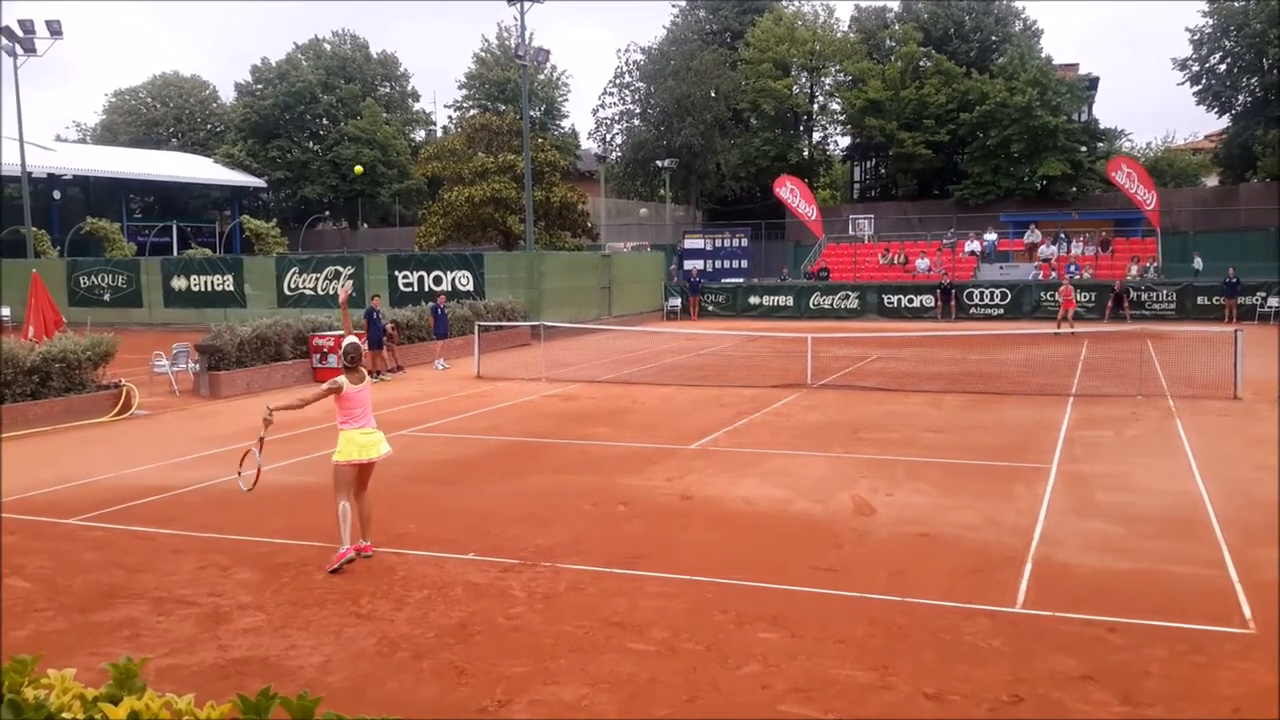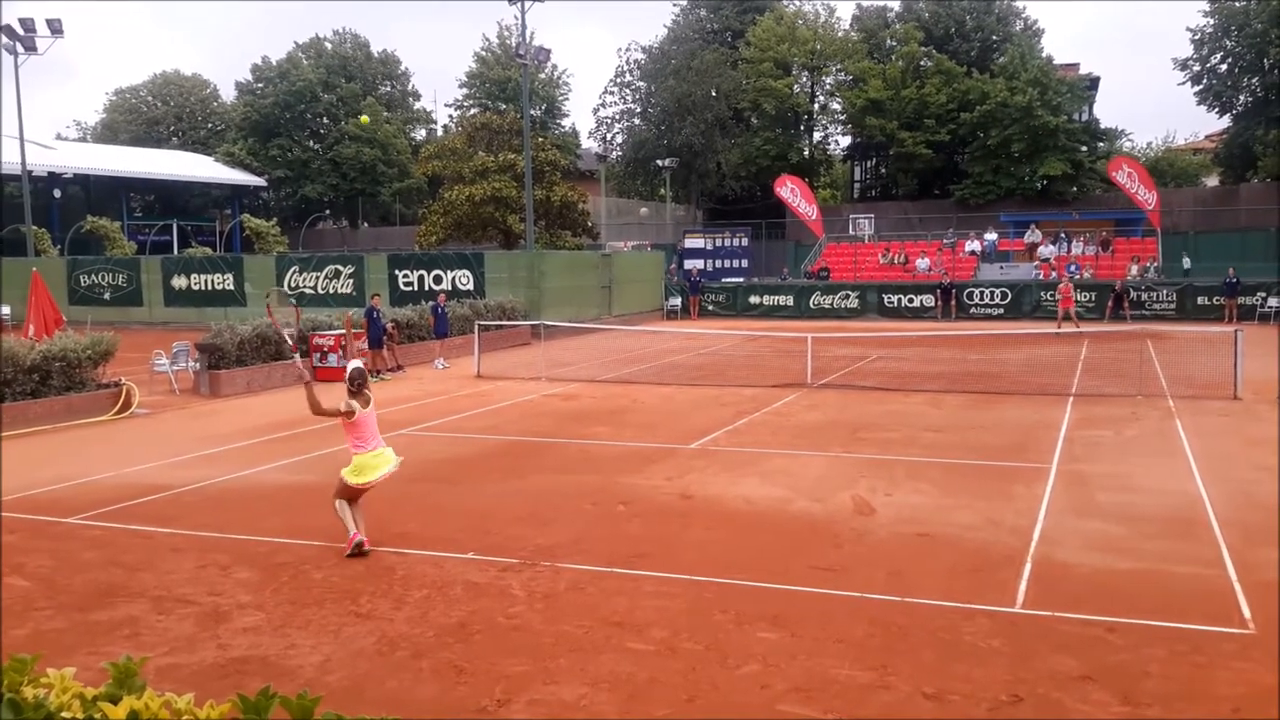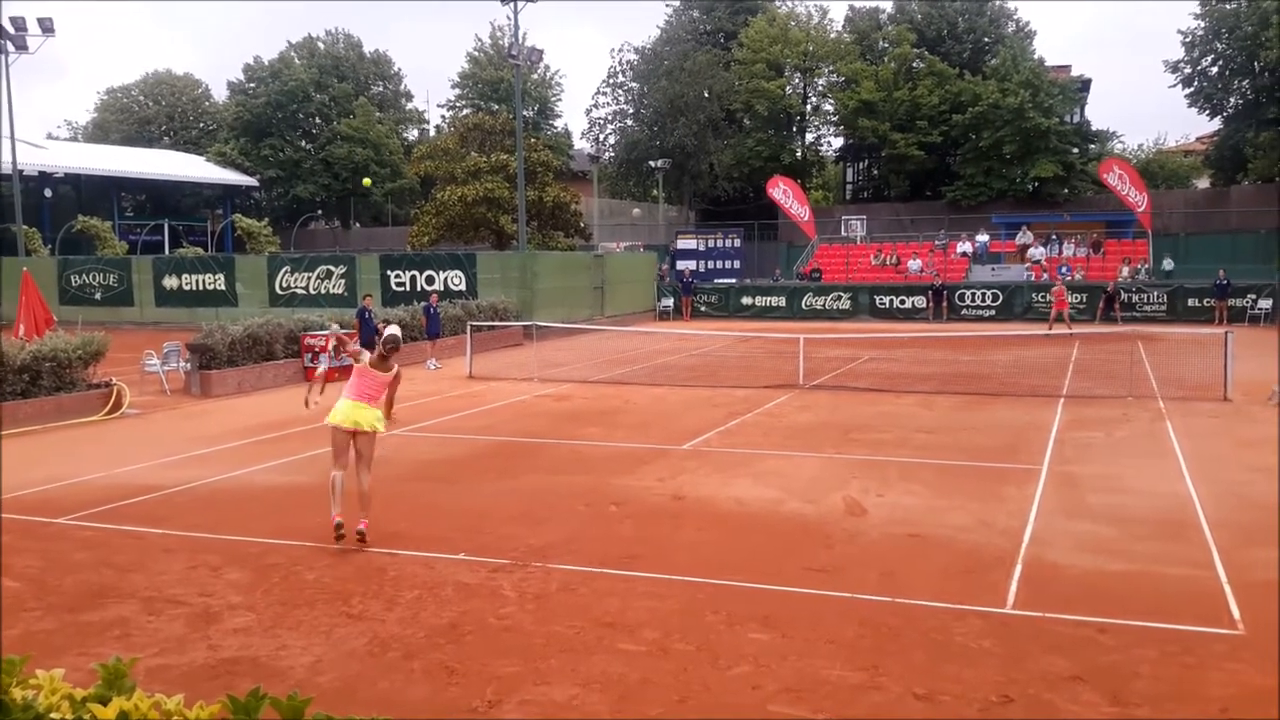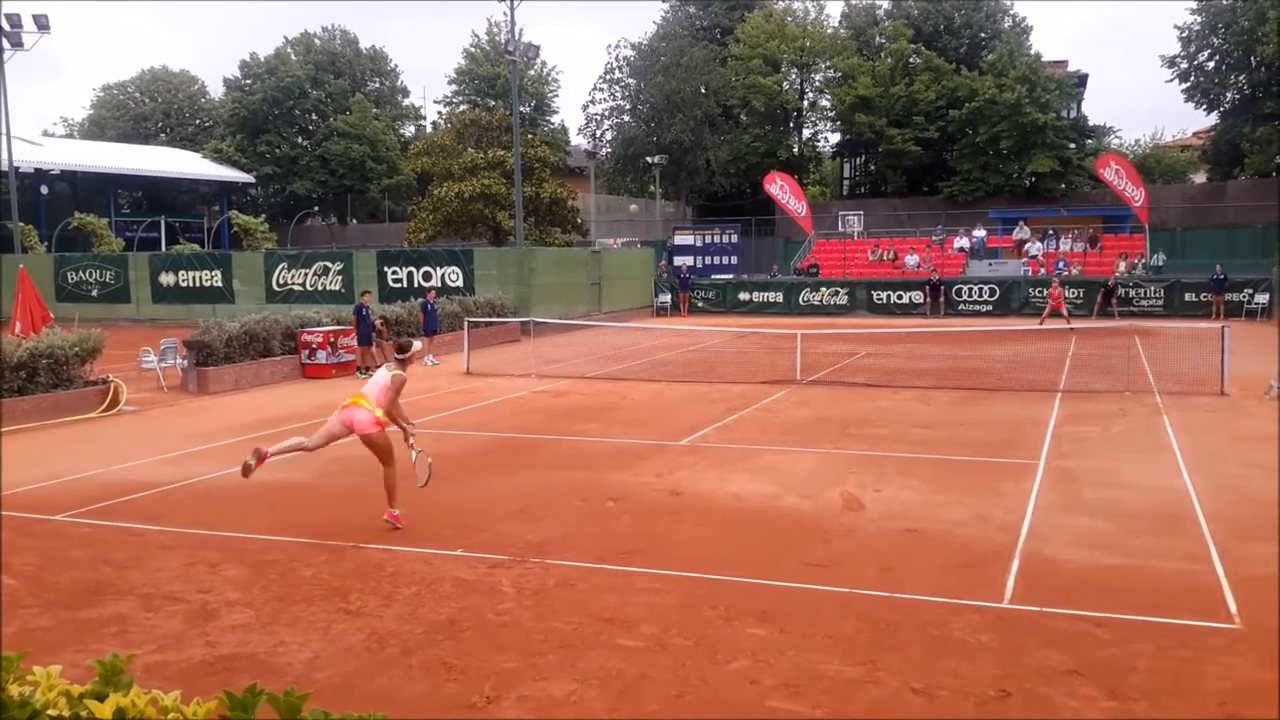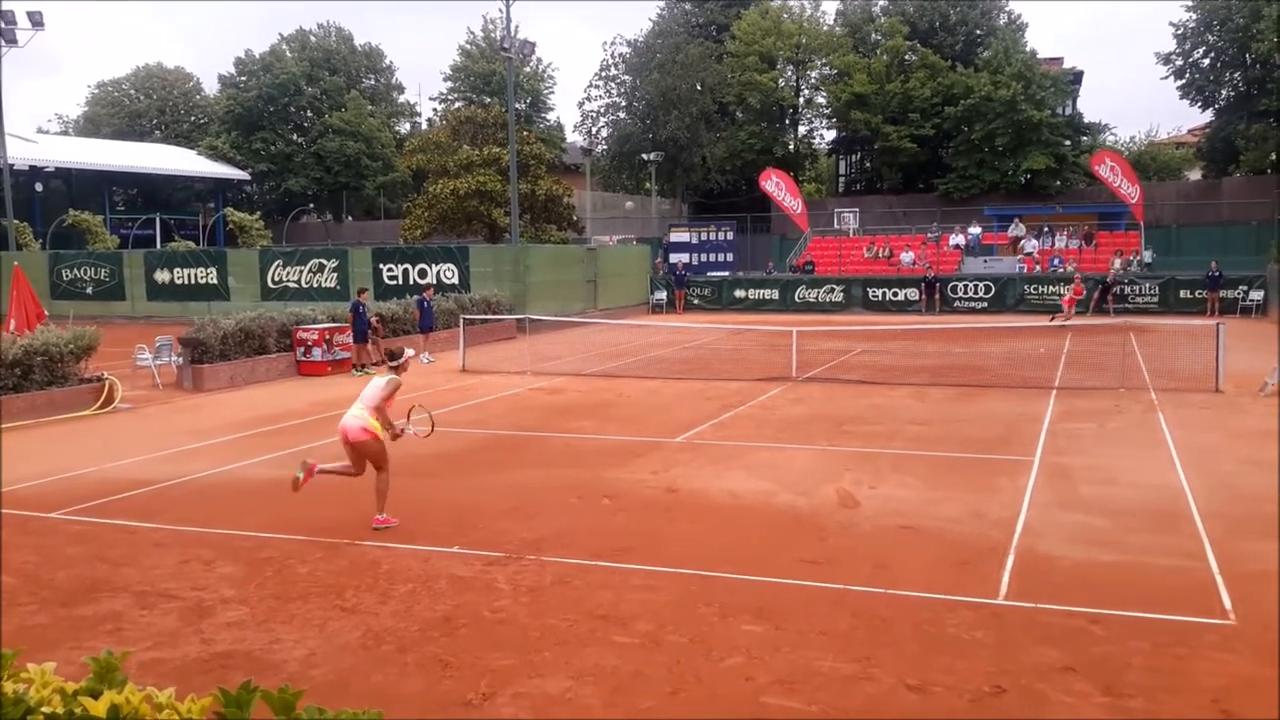
dt=0.3s
person 1, frame 1
left shoulder: (338, 384)
right shoulder: (364, 374)
left elbow: (304, 402)
right elbow: (351, 336)
left wrist: (274, 409)
right wrist: (343, 305)
left hip: (351, 441)
right hip: (371, 439)
left knee: (343, 497)
right knee: (361, 493)
left ankle: (346, 548)
right ankle: (366, 543)
person 1, frame 2
left shoulder: (349, 408)
right shoulder: (367, 395)
left elbow: (317, 410)
right elbow: (356, 364)
left wrist: (308, 384)
right wrist: (348, 336)
left hip: (366, 464)
right hip: (383, 459)
left knee: (339, 498)
right knee: (353, 499)
left ankle: (355, 535)
right ankle: (362, 538)
person 1, frame 3
left shoulder: (363, 357)
right shoulder: (395, 372)
left elbow: (341, 343)
right elbow: (390, 400)
right wrist: (387, 417)
left hip: (346, 413)
right hip: (368, 417)
left knee: (339, 468)
right knee: (364, 470)
left ankle: (337, 516)
right ankle: (362, 522)
person 1, frame 4
left shoulder: (385, 368)
right shoulder: (400, 377)
right elbow: (389, 408)
left wrist: (404, 420)
right wrist: (404, 426)
left hip: (350, 412)
right hip: (368, 421)
left knee: (308, 444)
right knee: (389, 465)
left ankle: (265, 453)
right ankle: (392, 512)
person 1, frame 5
left shoulder: (379, 377)
right shoulder: (395, 381)
right elbow: (378, 406)
left wrist: (389, 427)
right wrist: (392, 427)
left hip: (347, 422)
right hip: (361, 427)
left knee: (357, 469)
right knee: (382, 469)
left ankle: (313, 468)
right ankle: (380, 517)
